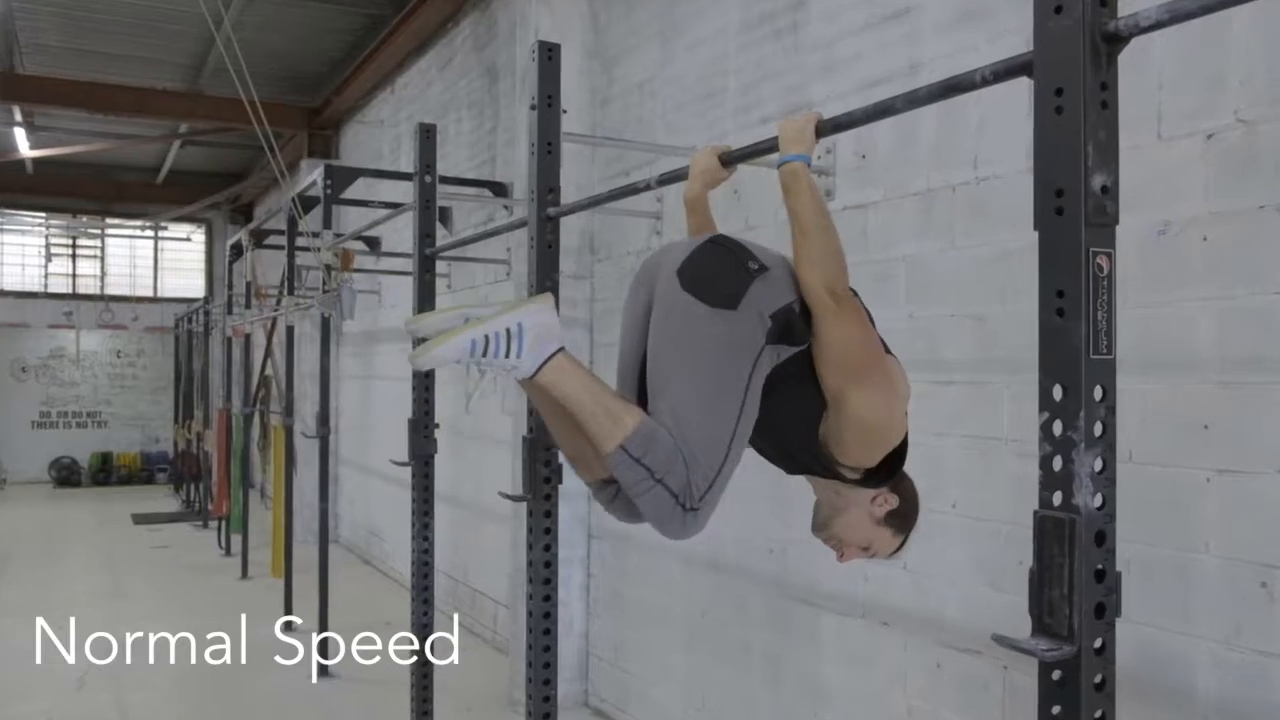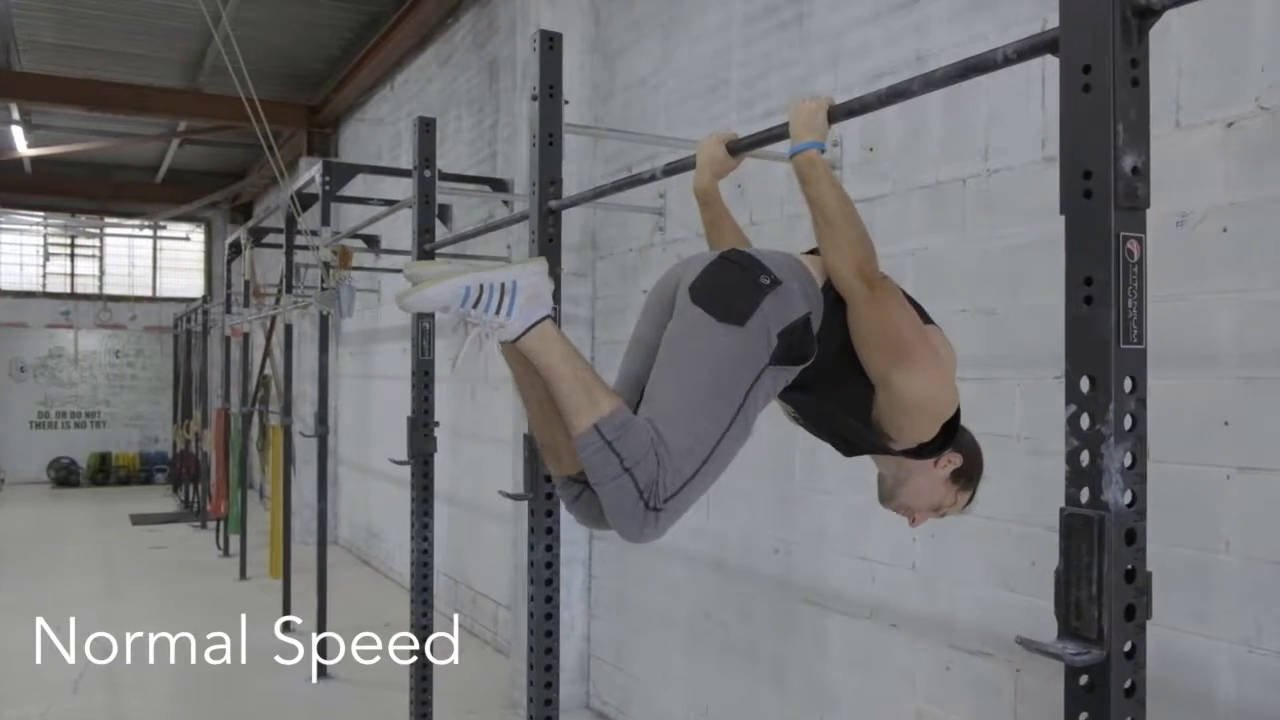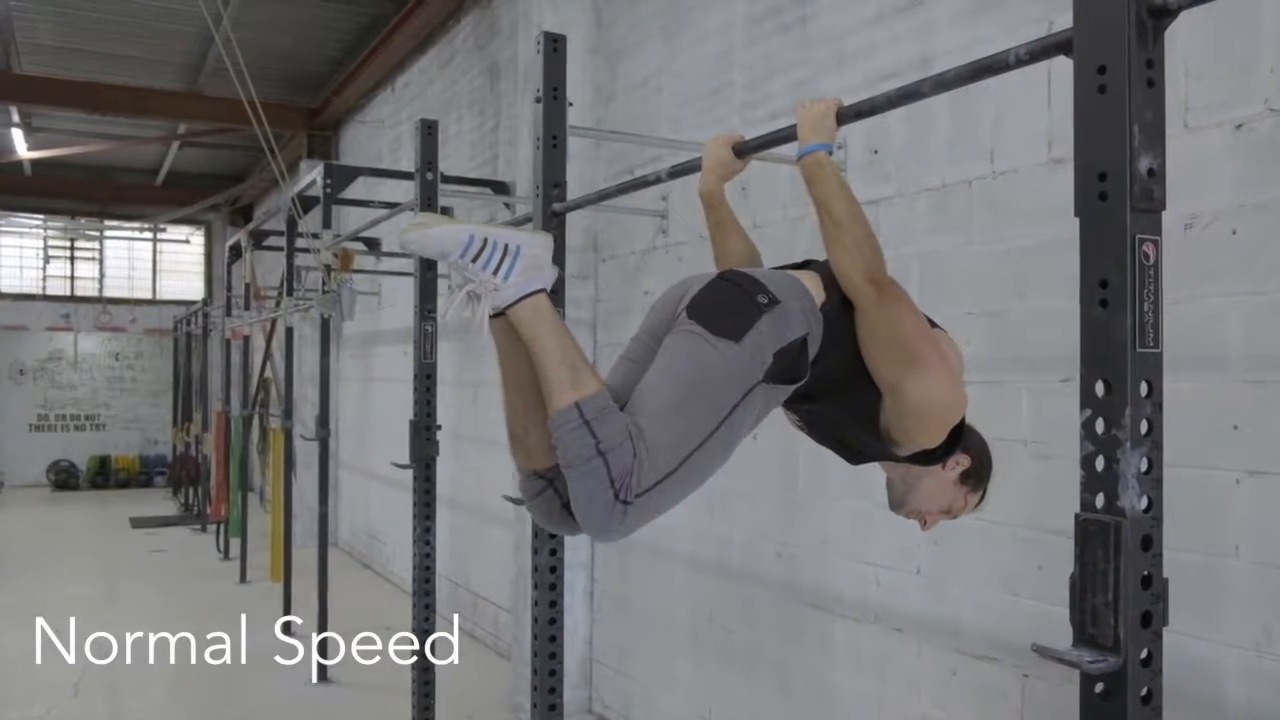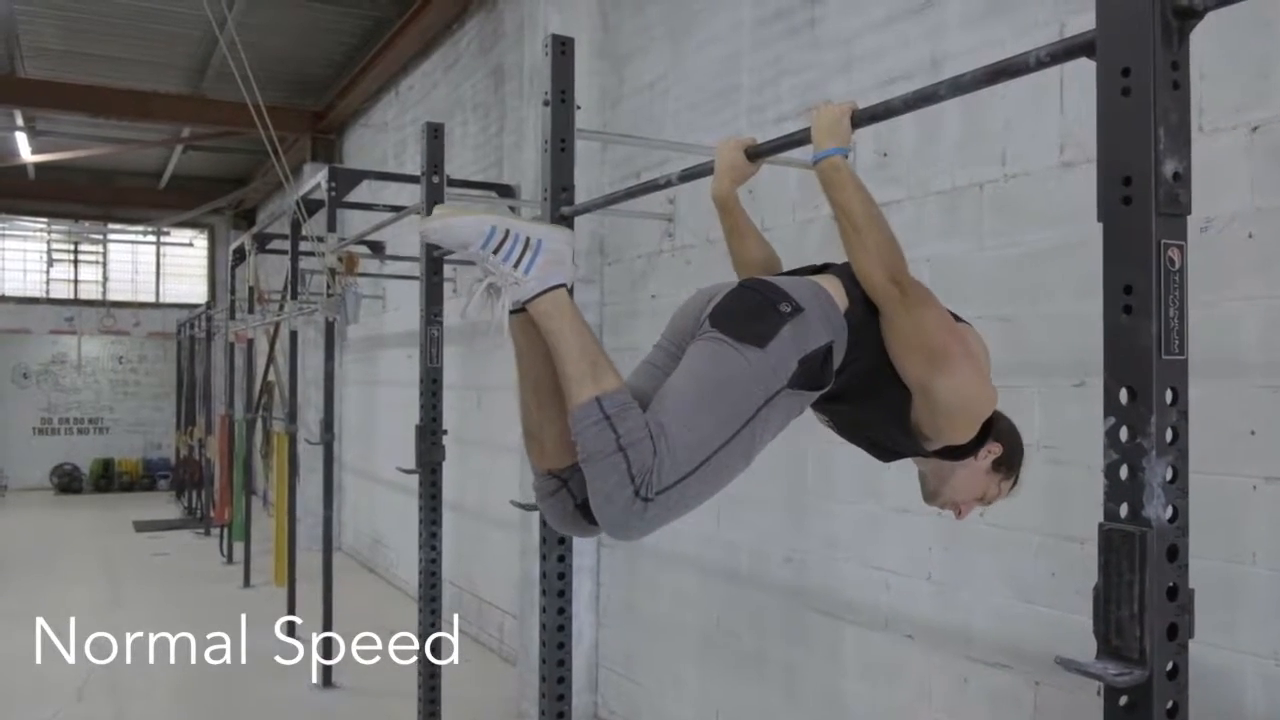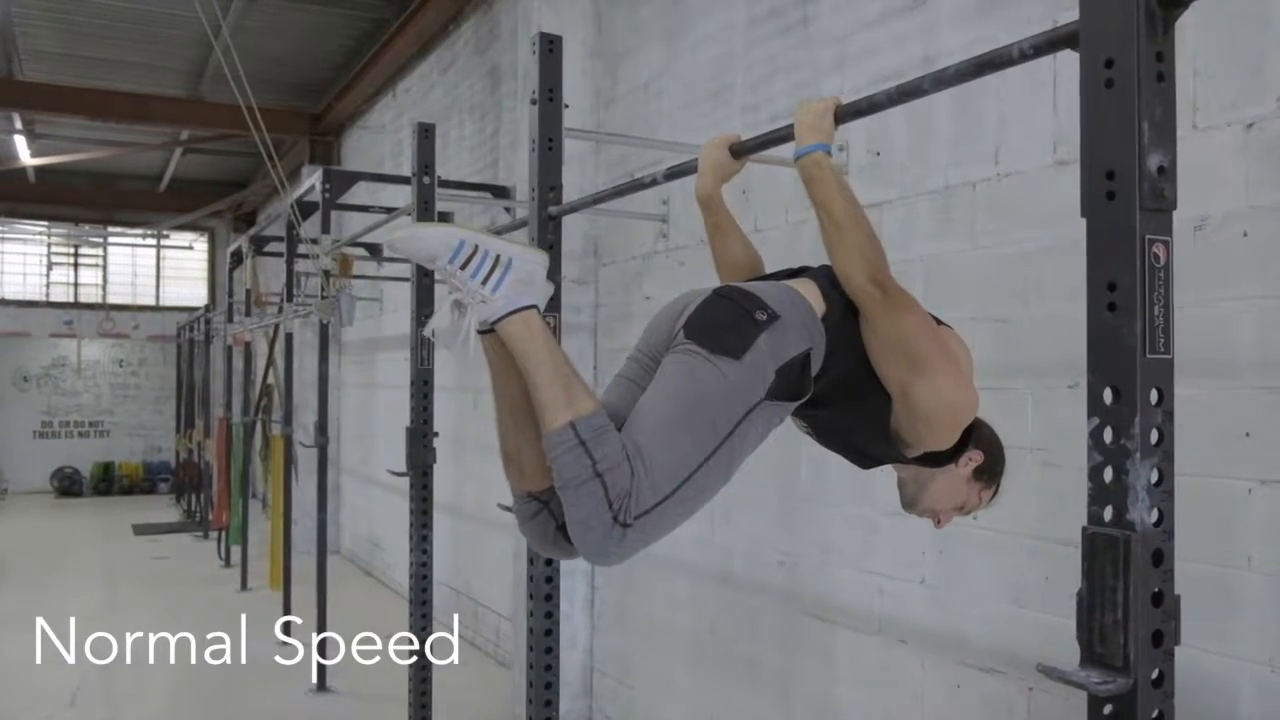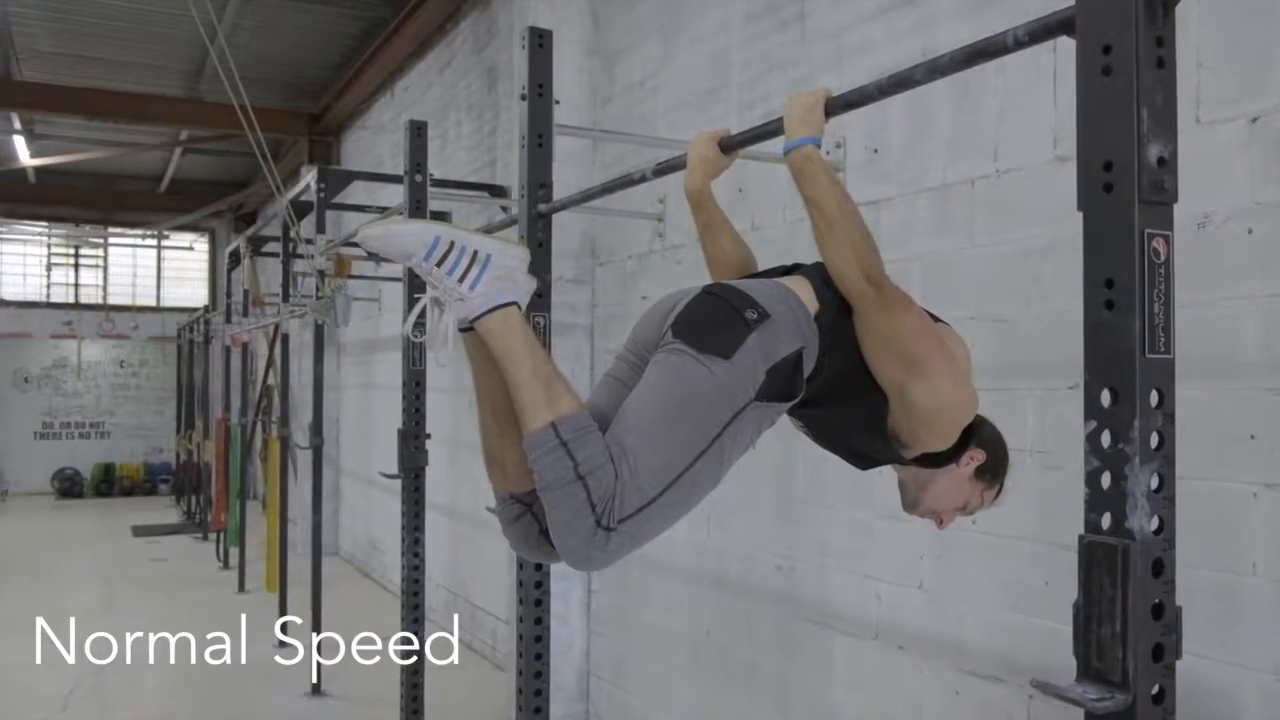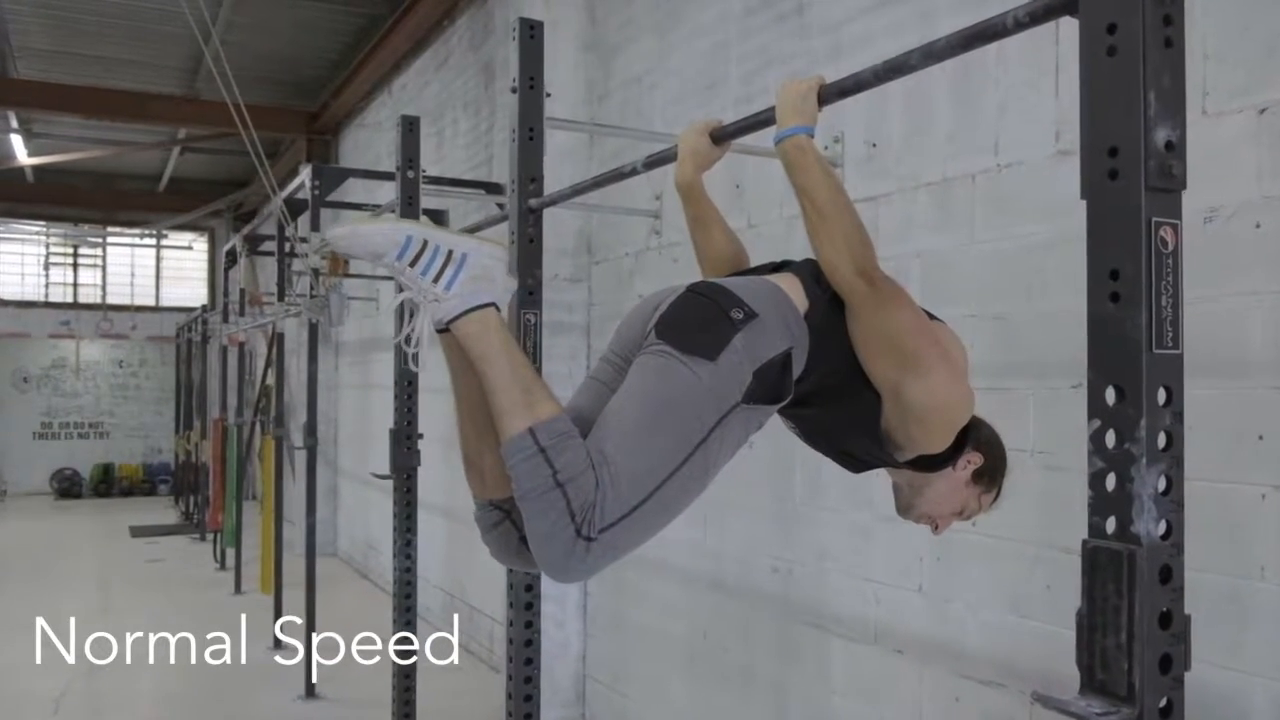
dt=0.7s
person 1, frame 1
right shoulder: (872, 429)
left wrist: (697, 195)
left hip: (680, 267)
right hip: (730, 291)
left knee: (630, 495)
right knee: (677, 507)
left ankle: (517, 344)
right ankle: (537, 350)
person 1, frame 2
right shoulder: (924, 402)
right elbow: (862, 281)
right wrist: (808, 152)
left hip: (699, 284)
right hip: (750, 312)
left knee: (596, 499)
right knee: (640, 507)
left ankle: (513, 311)
right ankle: (523, 317)
person 1, frame 3
right shoulder: (934, 406)
right elbow: (870, 285)
right wrist: (815, 155)
left hip: (709, 305)
right hip: (754, 327)
left knee: (559, 504)
right knee: (609, 504)
left ankle: (507, 294)
right ankle: (520, 285)
person 1, frame 4
right shoulder: (964, 401)
right elbow: (894, 288)
right wrist: (831, 158)
left hip: (724, 313)
right hip: (777, 337)
left knee: (572, 506)
right knee: (627, 504)
left ankle: (528, 292)
right ankle: (539, 281)
person 1, frame 5
left shoulder: (861, 417)
right shoulder: (946, 407)
right elbow: (874, 288)
right wrist: (812, 156)
left hip: (708, 318)
right hip: (755, 343)
left knee: (552, 528)
right knee: (605, 529)
left ankle: (498, 308)
right ankle: (510, 299)
person 1, frame 6
right shoulder: (943, 404)
right elbow: (867, 285)
right wrist: (803, 149)
left hip: (692, 317)
right hip: (744, 343)
left knee: (535, 531)
right knee: (589, 532)
left ankle: (481, 307)
right ankle: (490, 299)
person 1, frame 7
right shoulder: (940, 405)
right elbow: (860, 281)
right wrist: (795, 138)
left hip: (683, 316)
right hip: (732, 341)
left knee: (518, 537)
right knee: (569, 544)
left ankle: (458, 309)
right ankle: (468, 298)
